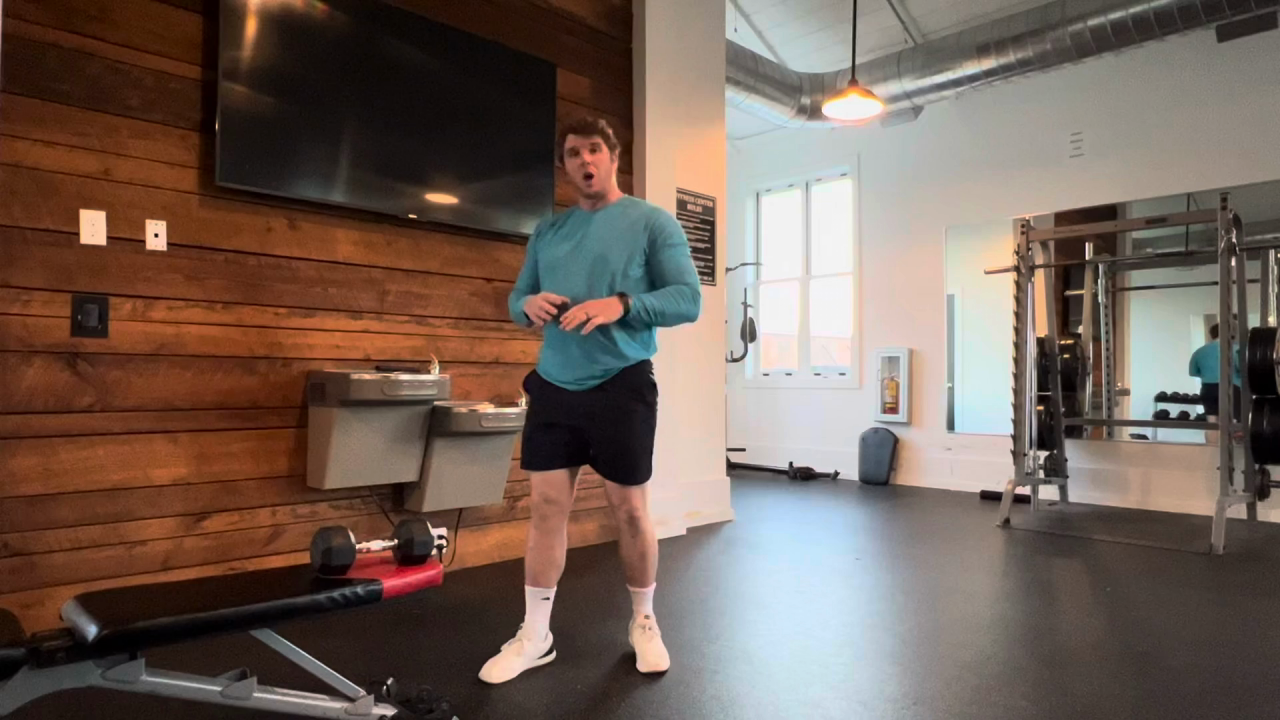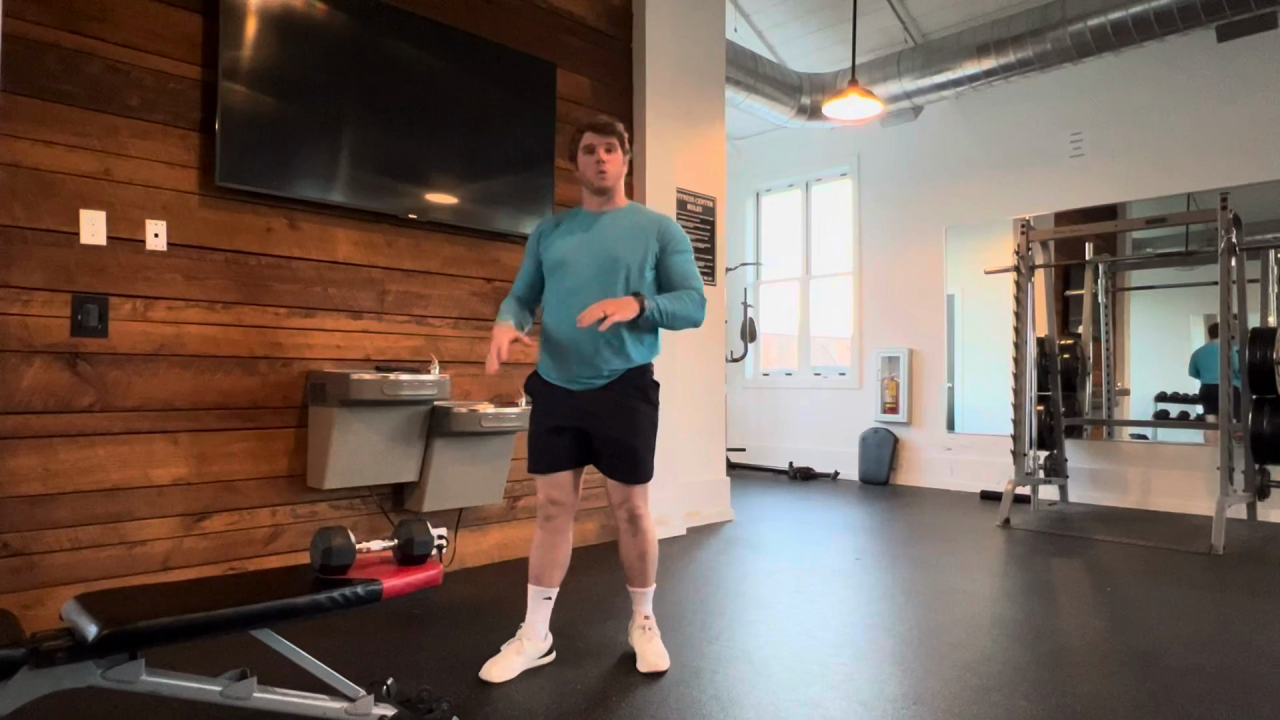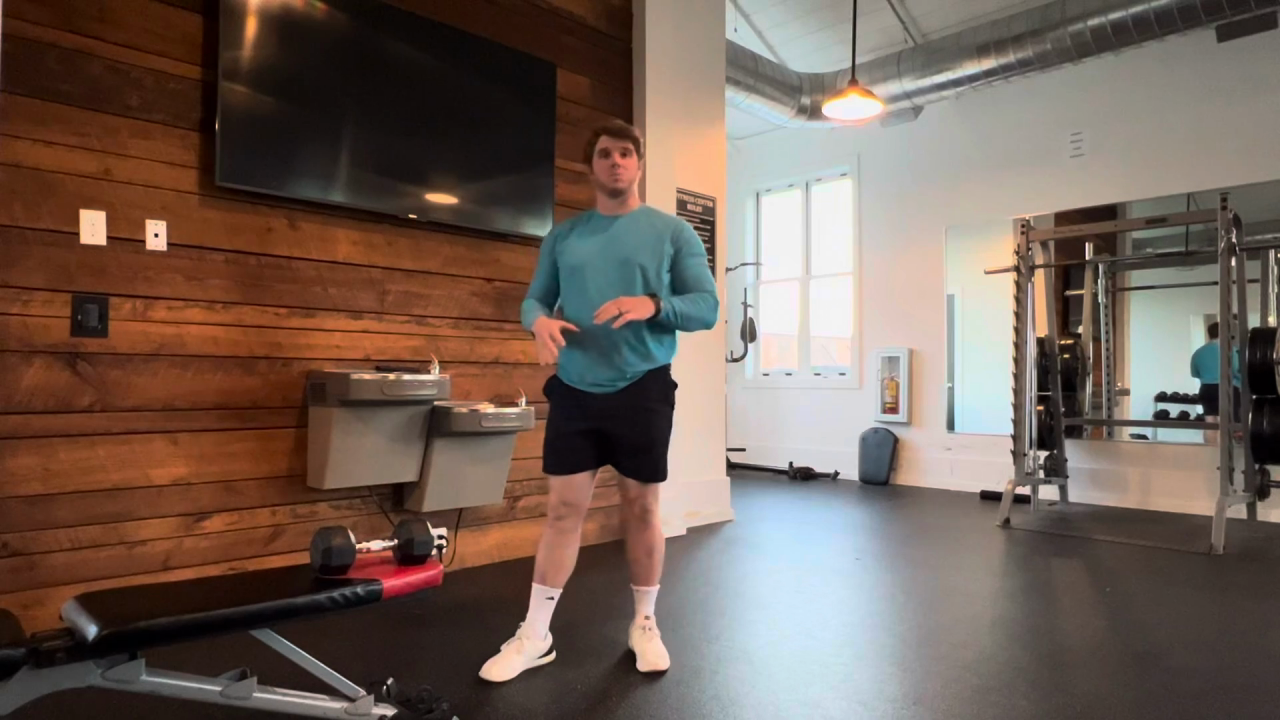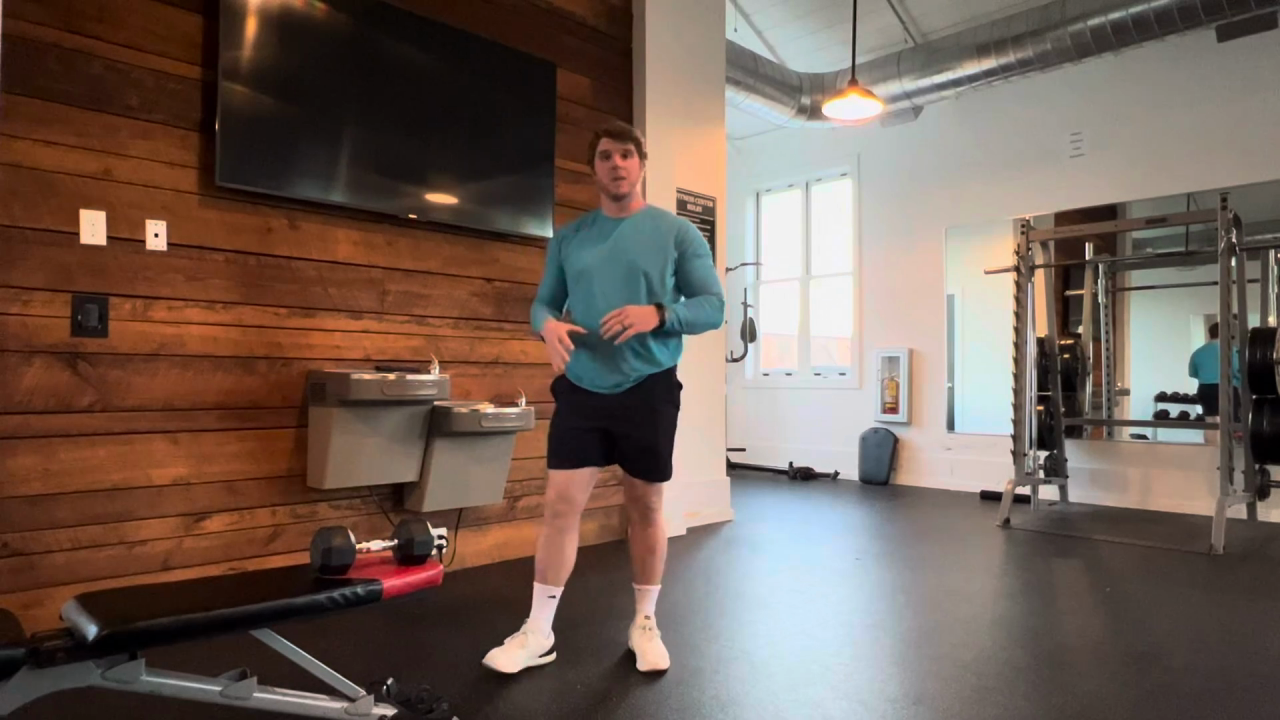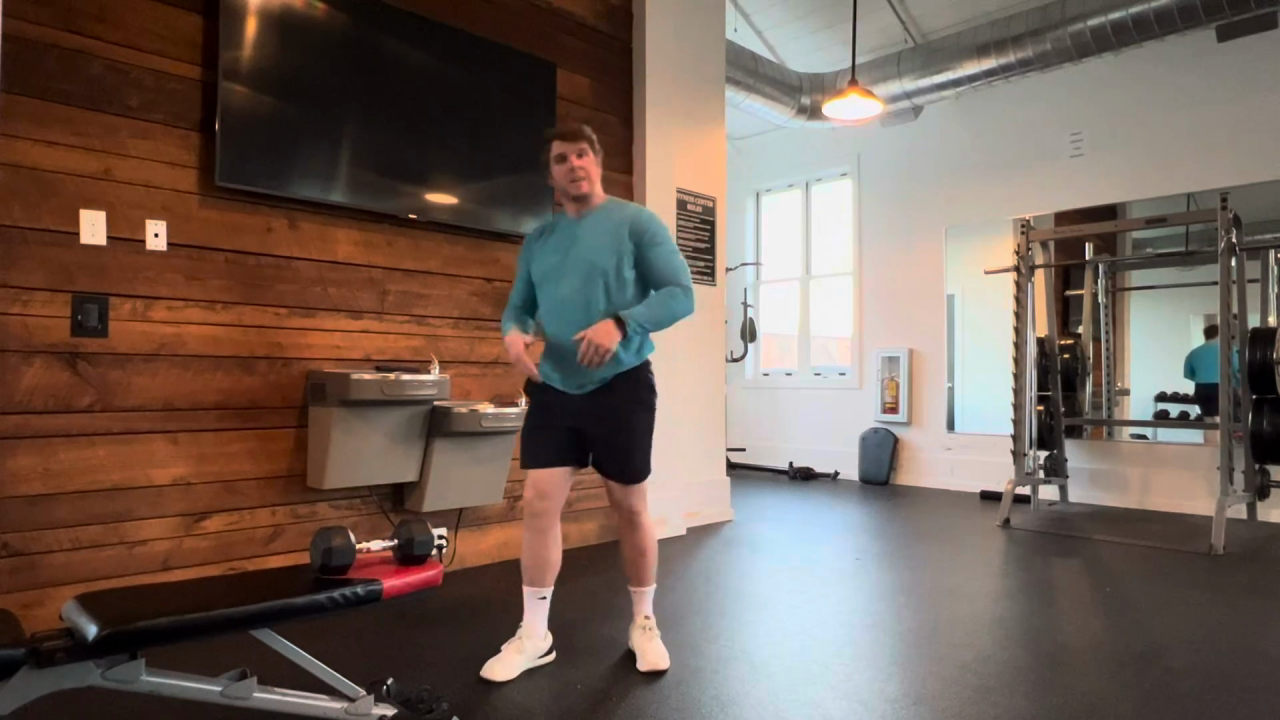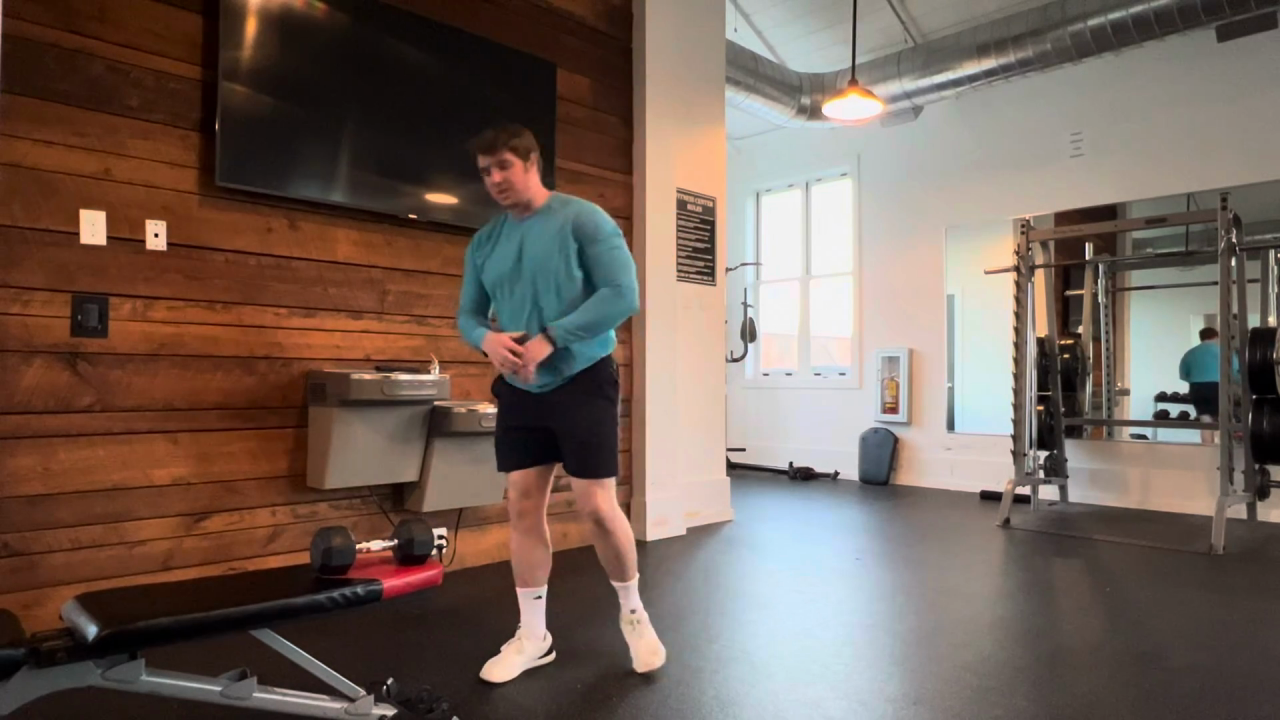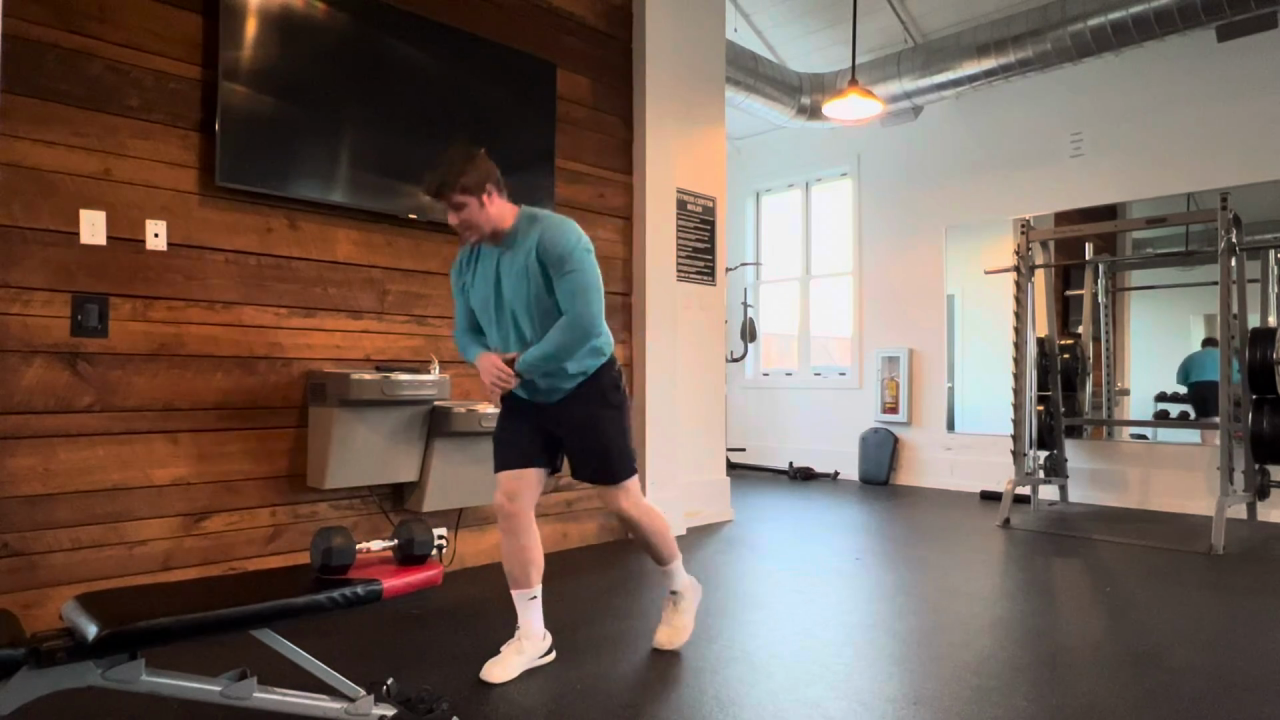
dt=0.4s
person 1, frame 1
left shoulder: (653, 223)
right shoulder: (547, 232)
left elbow: (688, 300)
right elbow: (518, 296)
left wrist: (620, 305)
right wrist: (527, 305)
left hip: (622, 385)
right hip: (553, 386)
left knee: (629, 509)
right knee: (545, 507)
left ankle: (644, 622)
right ankle: (534, 635)
person 1, frame 2
left shoulder: (659, 229)
right shoulder: (548, 232)
left elbow: (694, 305)
right elbow: (521, 296)
left wrist: (637, 304)
right wrist: (505, 324)
left hip: (625, 387)
right hip: (556, 388)
left knee: (631, 509)
right knee: (552, 509)
left ankle: (644, 624)
right ankle: (534, 636)
person 1, frame 3
left shoulder: (673, 232)
right shoulder: (563, 236)
left elbow: (706, 307)
right elbow: (536, 298)
left wrist: (653, 305)
right wrist: (540, 321)
left hip: (643, 388)
right hip: (574, 389)
left knee: (641, 508)
right knee: (563, 509)
left ankle: (644, 624)
right ankle: (535, 635)
person 1, frame 4
left shoulder: (676, 232)
right shoulder: (568, 239)
left elbow: (712, 307)
right elbow: (545, 302)
left wrist: (658, 315)
right wrist: (547, 326)
left hip: (648, 389)
right hip: (581, 389)
left knee: (645, 507)
right knee: (560, 503)
left ankle: (644, 624)
right ankle: (537, 633)
person 1, frame 5
left shoulder: (637, 223)
right shoulder: (537, 241)
left elbow: (680, 295)
right elbow: (517, 307)
left wrist: (621, 324)
right wrist: (513, 334)
left hip: (621, 385)
right hip: (553, 390)
left knee: (630, 508)
right knee: (538, 504)
left ankle: (644, 623)
right ankle: (534, 635)
person 1, frame 6
left shoulder: (584, 219)
right shoulder: (484, 244)
left elbow: (623, 296)
right elbow: (468, 315)
left wrist: (550, 338)
right wrist: (488, 338)
left hip: (583, 380)
right hip: (520, 389)
left knee: (596, 506)
right knee: (523, 506)
left ankle: (632, 614)
right ankle: (533, 635)
person 1, frame 7
left shoulder: (556, 236)
right shoulder: (466, 264)
left elbow: (586, 321)
right elbow: (465, 331)
left wrist: (520, 365)
right wrist: (481, 358)
left hip: (587, 386)
right hip: (524, 399)
left knee: (623, 503)
right knee: (510, 506)
left ankle: (682, 588)
right ankle: (532, 636)
